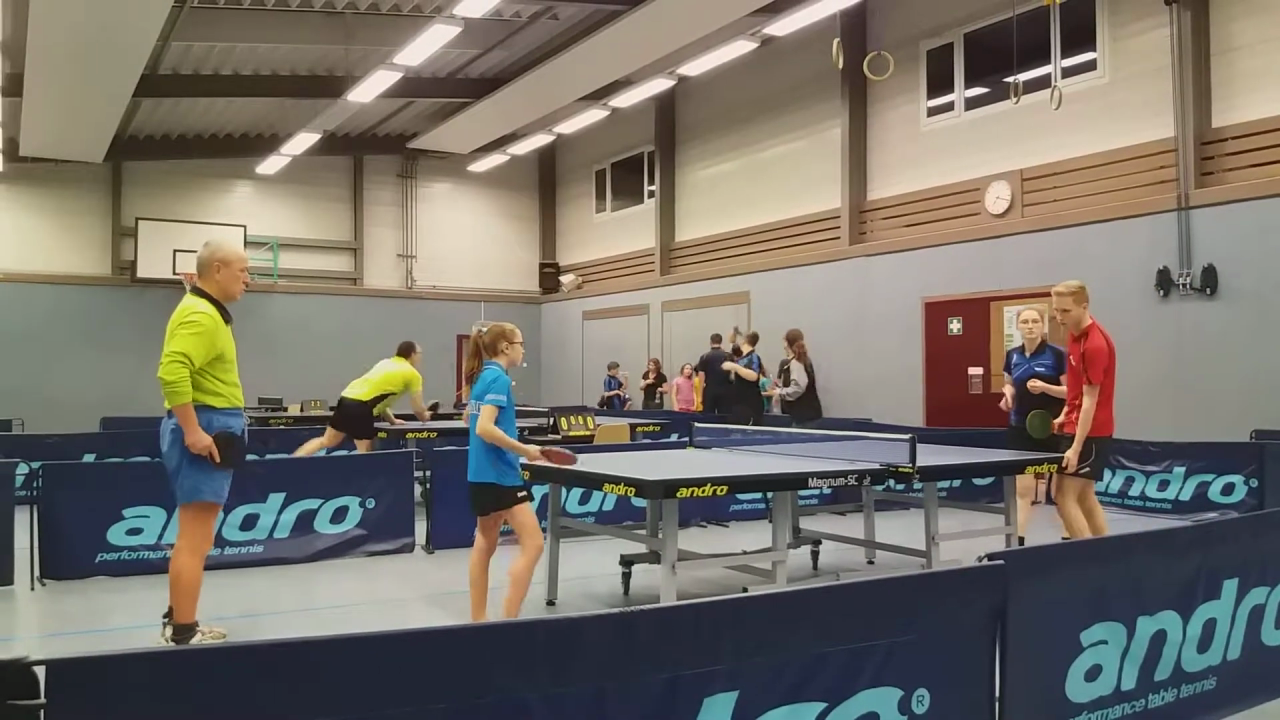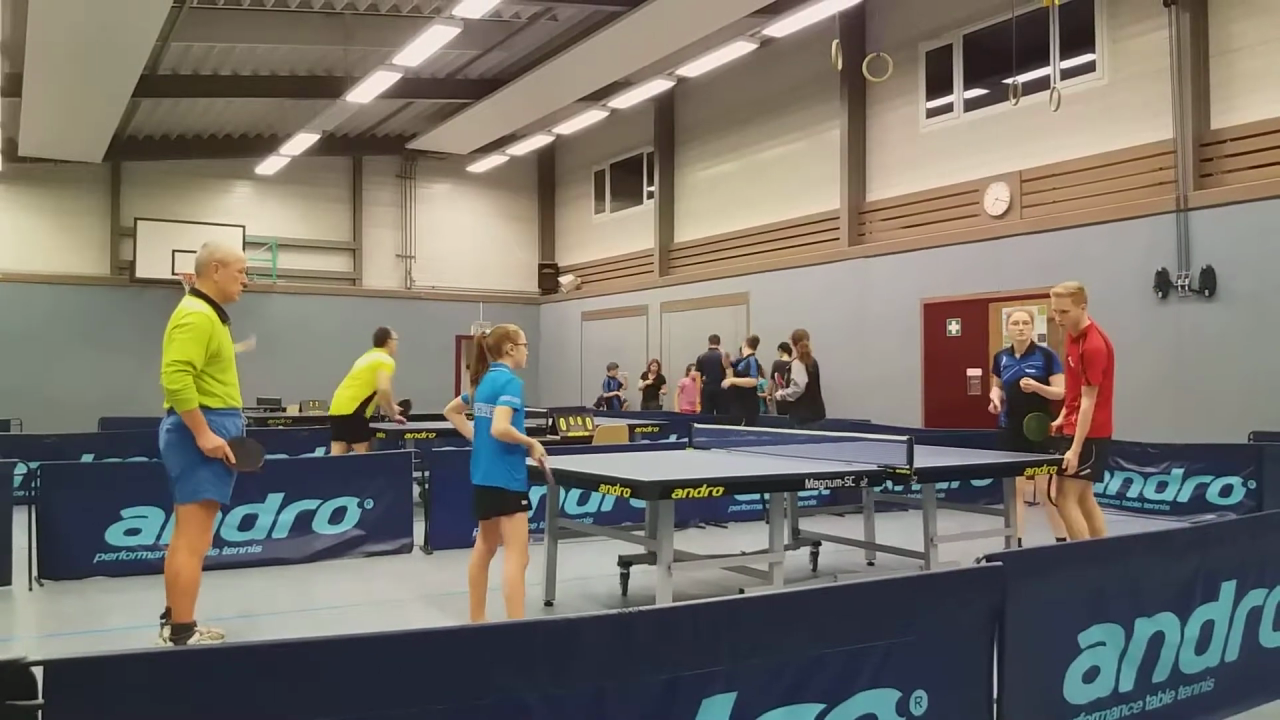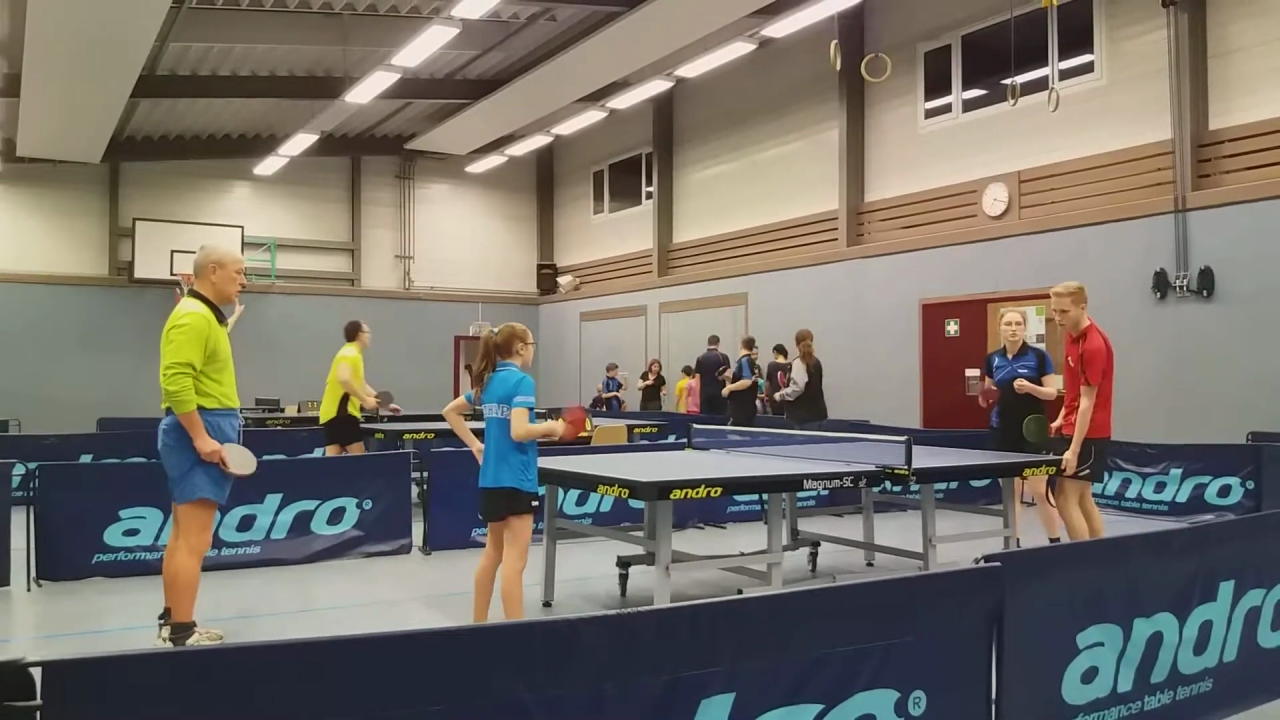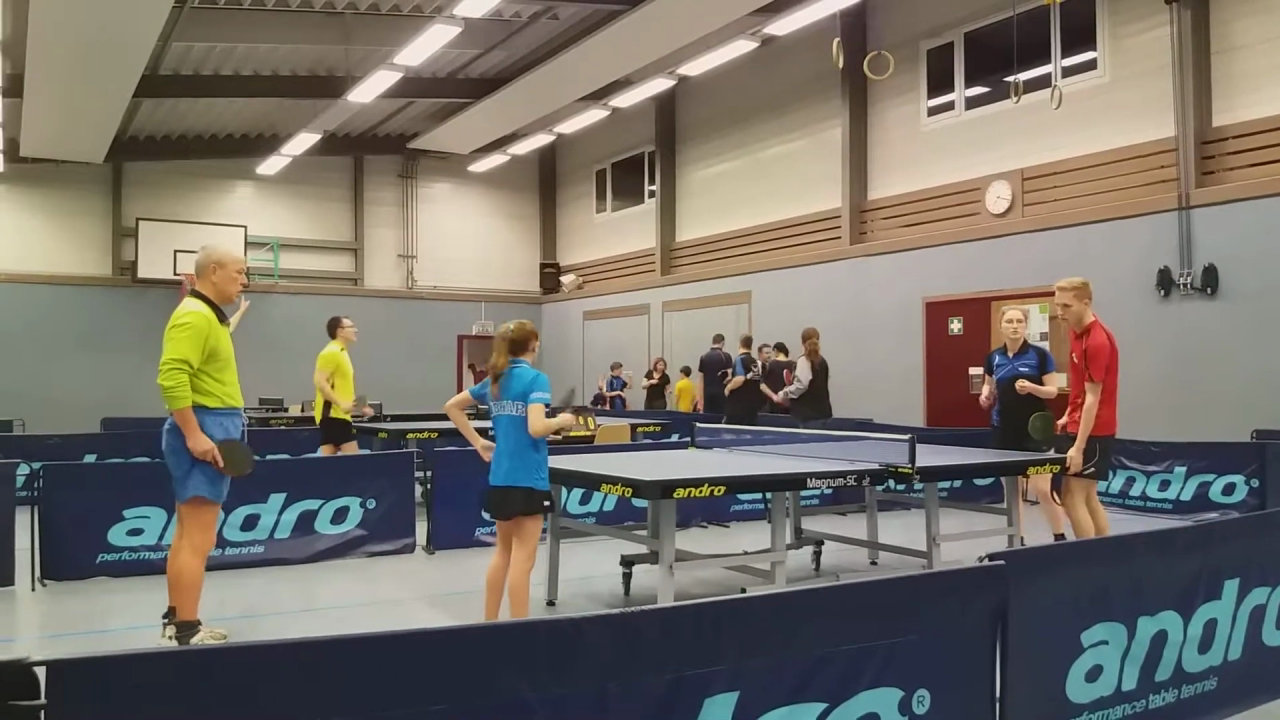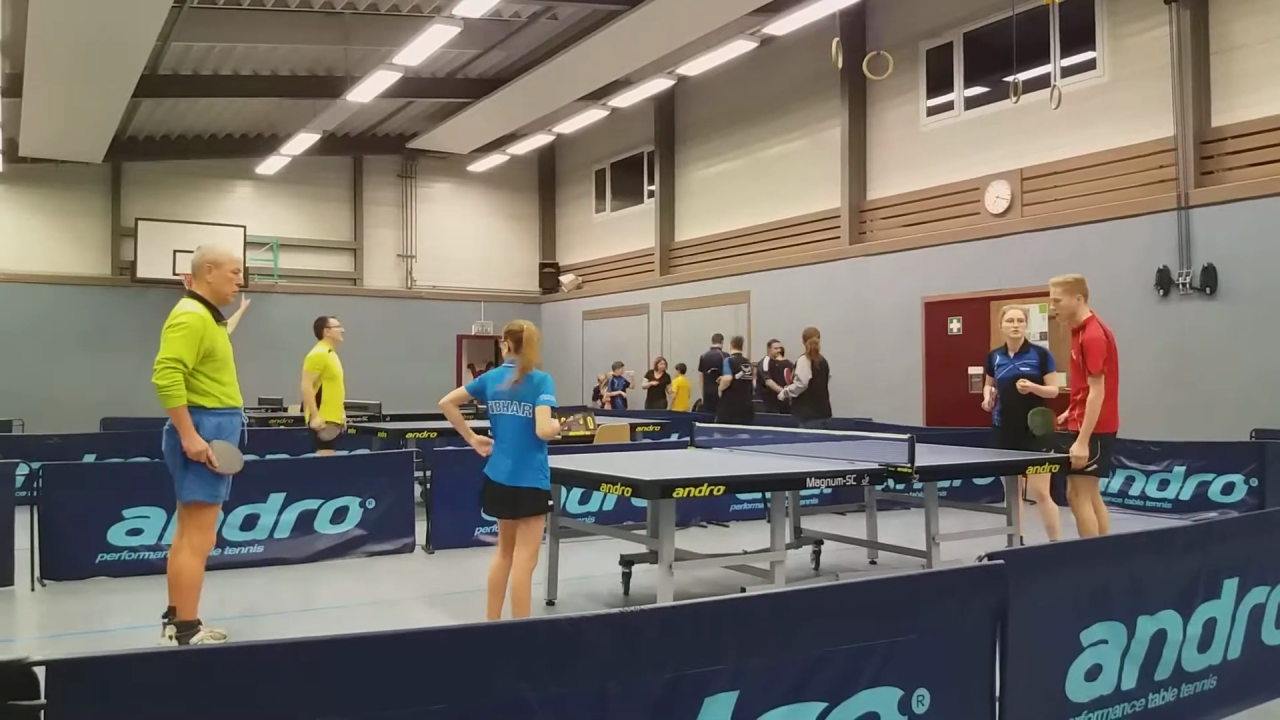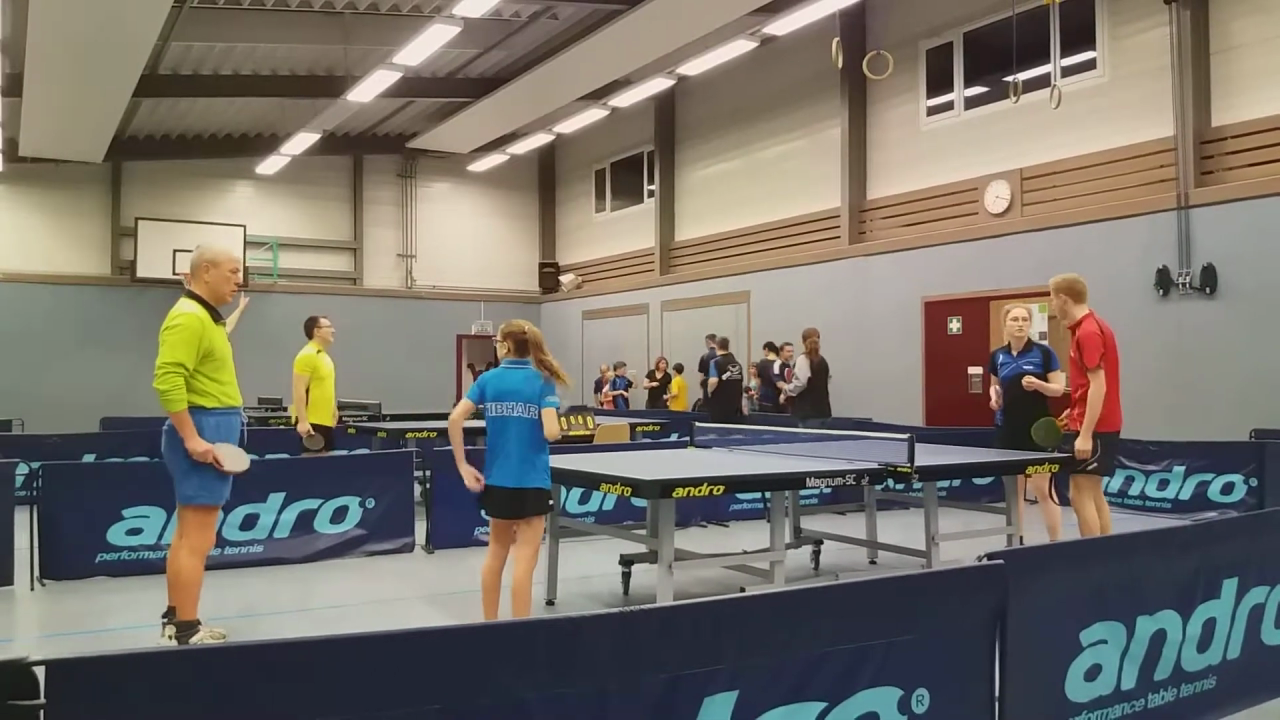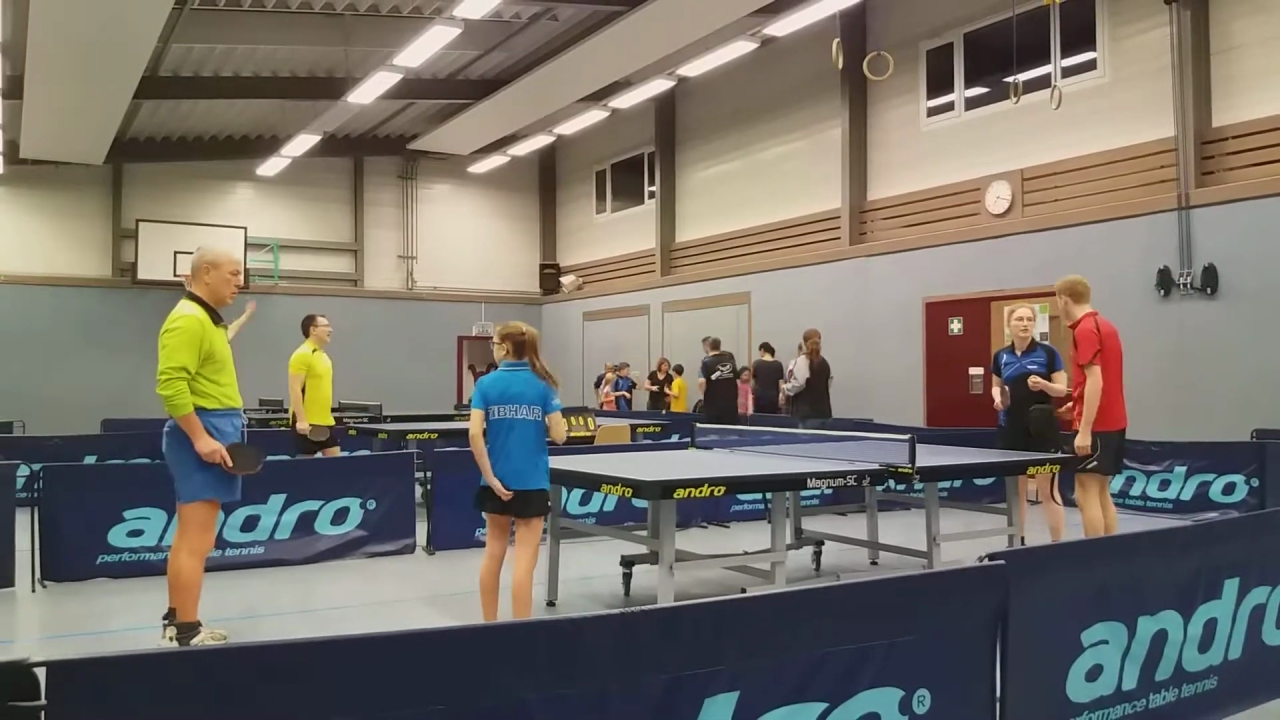
dt=0.2s
person 1, frame 1
left shoulder: (206, 311)
right shoulder: (201, 315)
right elbow: (171, 372)
right wrist: (192, 430)
left hip: (207, 428)
right hip: (203, 429)
left knee: (189, 538)
right knee: (196, 541)
left ankle: (176, 623)
right ankle: (183, 637)
person 1, frame 2
left shoulder: (205, 313)
right shoulder: (197, 315)
right elbow: (175, 379)
right wrist: (203, 434)
left hip: (208, 429)
right hip: (202, 432)
left knee: (185, 536)
right knee: (195, 540)
left ankle: (173, 623)
right ankle: (181, 635)
person 1, frame 3
left shoulder: (204, 315)
right shoulder: (194, 316)
right elbow: (176, 380)
right wrist: (201, 438)
left hip: (206, 430)
right hip: (199, 432)
left knee: (182, 536)
right knee: (195, 541)
left ankle: (171, 623)
right ankle: (181, 635)
person 1, frame 4
left shoulder: (207, 315)
right shoulder: (195, 315)
right elbow: (171, 377)
right wrist: (195, 435)
left hip: (209, 429)
right hip: (202, 430)
left knee: (186, 535)
right knee: (199, 539)
left ankle: (175, 622)
right ankle: (186, 632)
person 1, frame 5
left shoulder: (206, 316)
right shoulder: (191, 316)
right elbow: (166, 376)
right wrist: (189, 436)
left hip: (212, 429)
right hip: (202, 431)
left knee: (187, 535)
right knee: (199, 539)
left ankle: (175, 620)
right ankle: (186, 632)
person 1, frame 6
left shoulder: (205, 316)
right shoulder: (189, 317)
right elbow: (167, 380)
right wrist: (192, 438)
left hip: (211, 431)
right hip: (202, 432)
left knee: (187, 535)
right knee: (198, 539)
left ankle: (174, 621)
right ankle: (186, 632)
person 1, frame 7
left shoulder: (206, 318)
right shoulder: (188, 319)
right elbow: (171, 385)
right wrist: (201, 439)
left hip: (212, 431)
right hip: (202, 433)
left knee: (188, 537)
right knee: (197, 540)
left ankle: (175, 623)
right ankle: (186, 633)
person 2, frame 1
left shoulder: (481, 376)
right shoulder: (499, 379)
left elbow: (471, 417)
right elbow: (484, 428)
right wrist: (523, 449)
left hip: (481, 475)
right hip: (501, 475)
left knee: (484, 545)
right knee: (533, 545)
left ankle: (478, 620)
right ankle: (509, 622)
person 2, frame 2
left shoulder: (483, 380)
right shoulder: (510, 382)
left elbow: (451, 412)
right elbow: (500, 429)
right wrist: (532, 445)
left hip: (483, 477)
right hip: (506, 479)
left knee: (484, 548)
right knee: (516, 558)
left ankle: (477, 621)
person 2, frame 3
left shoulder: (487, 382)
right shoulder: (522, 381)
left elbow: (450, 412)
right elbow: (520, 432)
left wrist: (476, 446)
right wrist: (551, 428)
left hip: (491, 479)
right hip: (516, 480)
left knee: (493, 553)
right knee: (514, 562)
left ankle: (479, 623)
person 2, frame 4
left shoulder: (494, 380)
right shoulder: (536, 378)
left elbow: (451, 407)
right elbow: (536, 428)
left wrist: (478, 442)
right wrist: (561, 420)
left hip: (500, 477)
right hip: (528, 480)
left knee: (502, 554)
right knee: (522, 561)
left ankle: (489, 622)
person 2, frame 5
left shoulder: (491, 379)
right shoulder: (541, 381)
left elbow: (446, 403)
right elbow: (543, 430)
left wrist: (472, 438)
right wrist: (556, 427)
left hip: (498, 477)
right hip: (530, 480)
left knee: (504, 554)
right knee: (524, 560)
left ankle: (491, 622)
person 2, frame 6
left shoulder: (488, 380)
right shoulder: (544, 381)
left elbow: (455, 420)
right elbow: (551, 433)
left wrist: (463, 465)
right wrist: (557, 426)
left hip: (497, 479)
right hip: (531, 481)
left knee: (496, 553)
right knee: (524, 560)
left ankle: (489, 622)
person 2, frame 7
left shoulder: (486, 383)
right shoulder: (543, 384)
left elbow: (475, 433)
right elbow: (559, 436)
left wrist: (490, 477)
left hip: (499, 480)
right hip: (531, 482)
left knee: (494, 553)
right knee: (524, 560)
left ankle: (489, 624)
person 3, frame 1
left shoulder: (1095, 344)
right shoulder: (1076, 334)
left elbow: (1090, 401)
left wrist: (1076, 448)
right wrist: (1064, 415)
left hip: (1089, 432)
right hip: (1077, 426)
left knee: (1065, 497)
right knee: (1085, 497)
person 3, frame 2
left shoulder: (1094, 345)
right shoulder: (1074, 335)
left elbow: (1088, 402)
left wrist: (1075, 449)
right wrist: (1063, 417)
left hip: (1088, 434)
right hip: (1075, 428)
left knee: (1065, 499)
right knee: (1084, 498)
person 3, frame 3
left shoulder: (1094, 345)
right shoulder: (1073, 335)
left elbow: (1088, 402)
left wrist: (1074, 450)
right wrist: (1061, 418)
left hip: (1087, 434)
right hip: (1074, 428)
left knee: (1066, 500)
right knee: (1082, 498)
person 3, frame 4
left shoulder: (1097, 341)
right shoulder: (1078, 332)
left elbow: (1093, 398)
left wrist: (1078, 447)
right wrist: (1068, 416)
left hip: (1092, 431)
right hip: (1079, 426)
left knee: (1073, 498)
right knee: (1087, 496)
person 3, frame 5
left shoulder: (1092, 336)
right shoulder: (1080, 330)
left elbow: (1097, 393)
left wrist: (1082, 441)
right wrist: (1071, 412)
left hip: (1093, 429)
right hip: (1085, 424)
left knee: (1078, 496)
right knee: (1091, 495)
person 3, frame 6
left shoulder: (1087, 332)
right shoulder: (1088, 327)
left elbow: (1098, 387)
left wrist: (1085, 435)
right wrist: (1074, 411)
left hip: (1093, 428)
right hip: (1104, 425)
left knee: (1080, 496)
right knee: (1094, 494)
person 3, frame 7
left shoulder: (1084, 330)
right shoulder: (1104, 326)
left elbow: (1095, 382)
left wrist: (1084, 430)
right wrist: (1077, 404)
left hip: (1096, 426)
right hip: (1113, 423)
left knee: (1086, 496)
right knee: (1101, 494)
person 4, frame 1
left shoulder: (1056, 354)
right shoulder: (1012, 356)
left wrist: (1044, 387)
right wrist: (1007, 397)
right hip: (1021, 428)
right knee: (1022, 489)
right ankle: (1018, 541)
person 4, frame 2
left shoulder: (1046, 356)
right shoulder: (1000, 358)
left elbow: (1060, 392)
left wrist: (1036, 387)
right wrist: (995, 399)
right hip: (1011, 430)
left knee: (1047, 490)
right knee: (1015, 490)
left ankle: (1061, 541)
right ankle: (1016, 543)
person 4, frame 3
left shoulder: (1038, 356)
right shoulder: (992, 359)
left elbow: (1052, 392)
left wrist: (1030, 387)
right wrist: (986, 397)
right hip: (1003, 431)
left knee: (1040, 491)
left ankle: (1055, 542)
person 4, frame 4
left shoulder: (1040, 354)
right shoulder: (993, 357)
left elbow: (1053, 390)
right elbow: (989, 386)
left wrist: (1031, 388)
right wrist: (986, 396)
right hip: (1004, 429)
left knee: (1043, 489)
left ankle: (1060, 538)
person 4, frame 5
left shoulder: (1040, 354)
right shoulder: (994, 357)
left elbow: (1054, 390)
left wrist: (1032, 387)
right wrist: (988, 399)
right hip: (1005, 430)
left knee: (1041, 490)
left ankle: (1055, 542)
person 4, frame 6
left shoulder: (1044, 353)
right shoulder: (997, 356)
left elbow: (1058, 389)
left wrist: (1037, 384)
right wrist: (994, 397)
right hip: (1008, 429)
left knee: (1043, 490)
left ankle: (1055, 543)
person 4, frame 7
left shoulder: (1048, 353)
right shoulder: (1000, 357)
left elbow: (1062, 389)
left wrist: (1043, 385)
right wrist: (998, 398)
left hip: (1042, 429)
right hip: (1011, 430)
left knee: (1047, 490)
right knee: (1016, 490)
left ankle: (1057, 543)
right ankle: (1018, 542)
